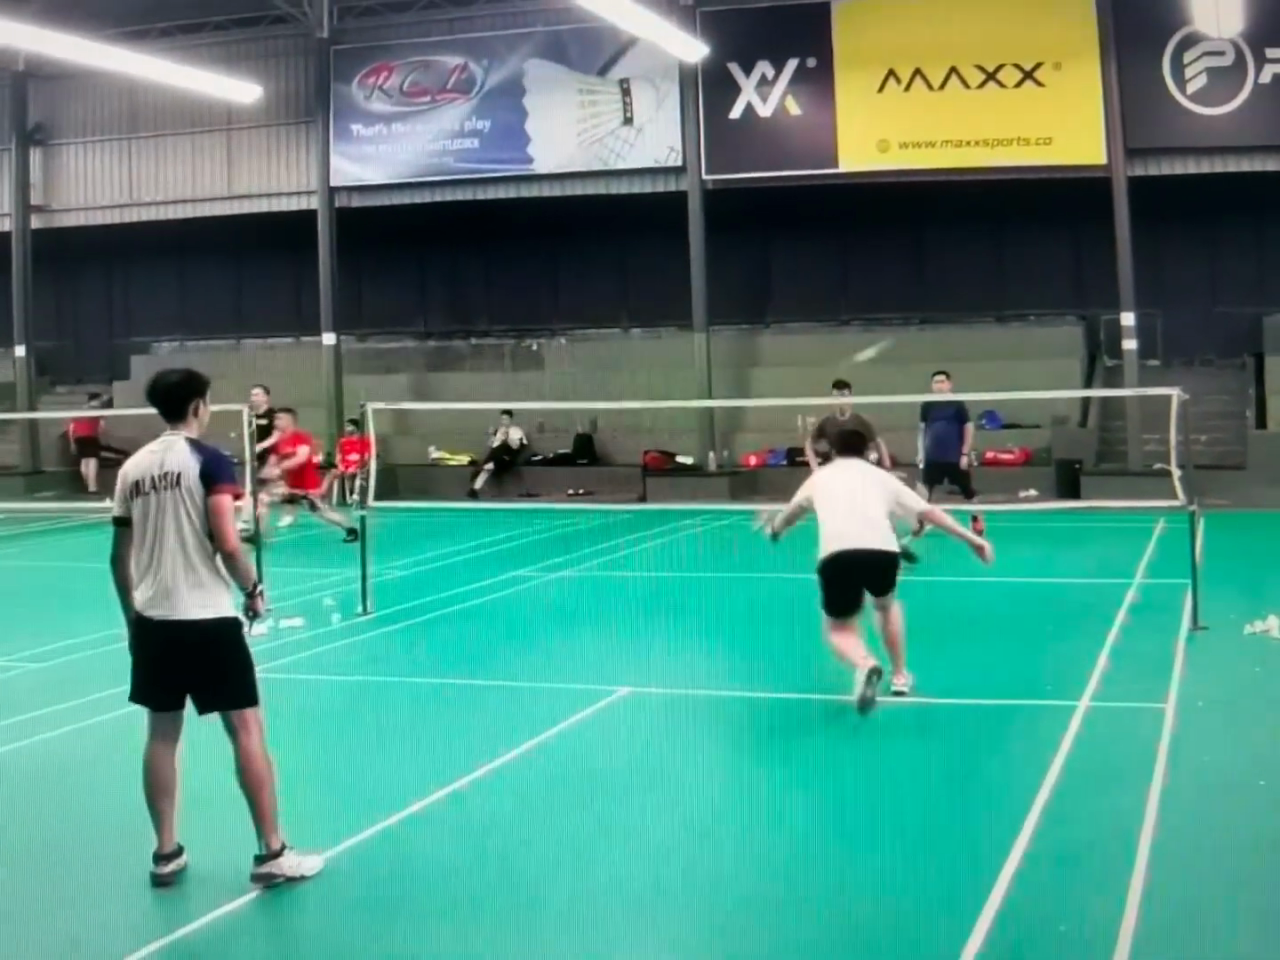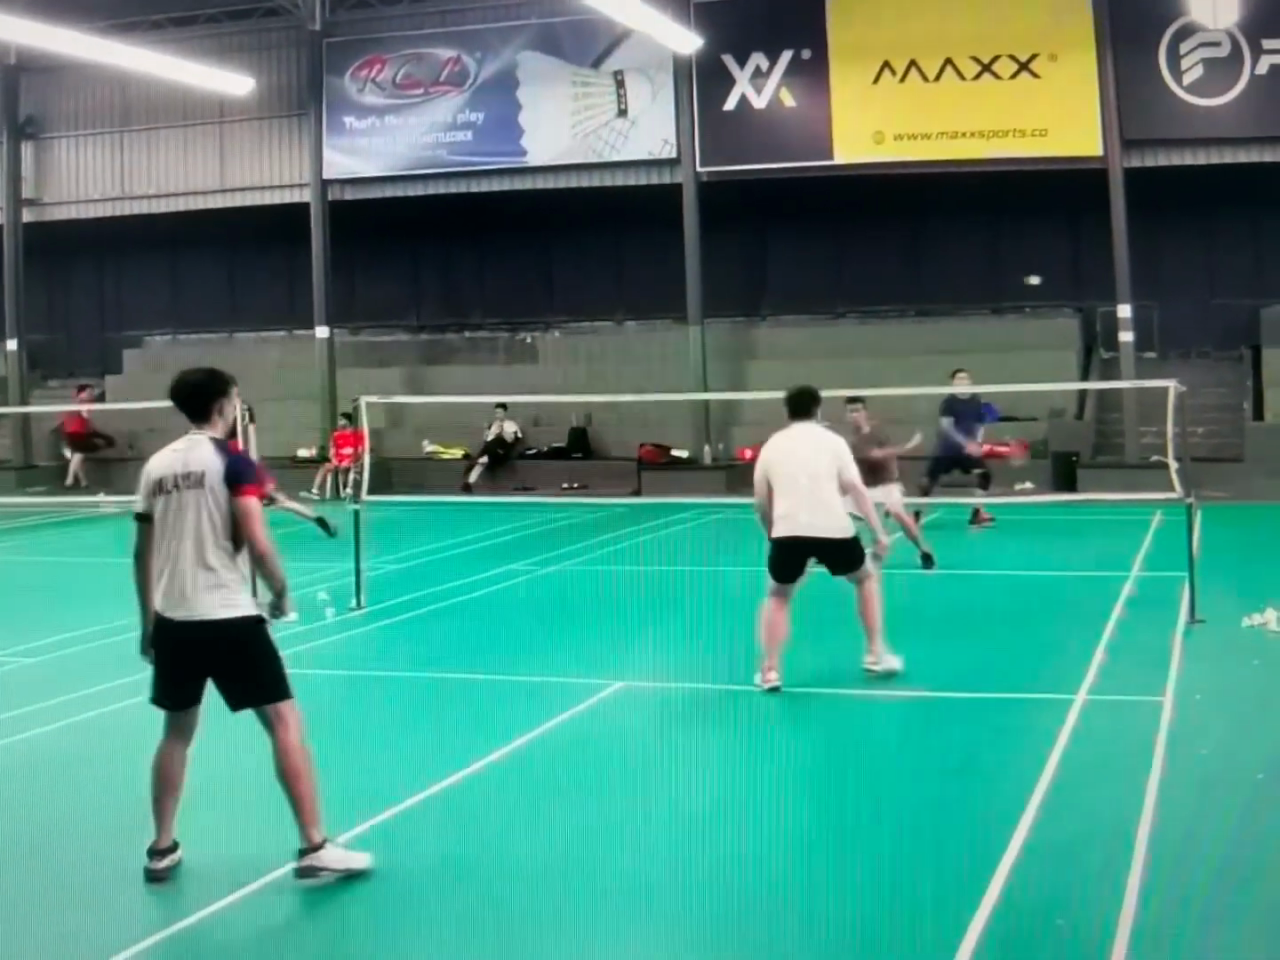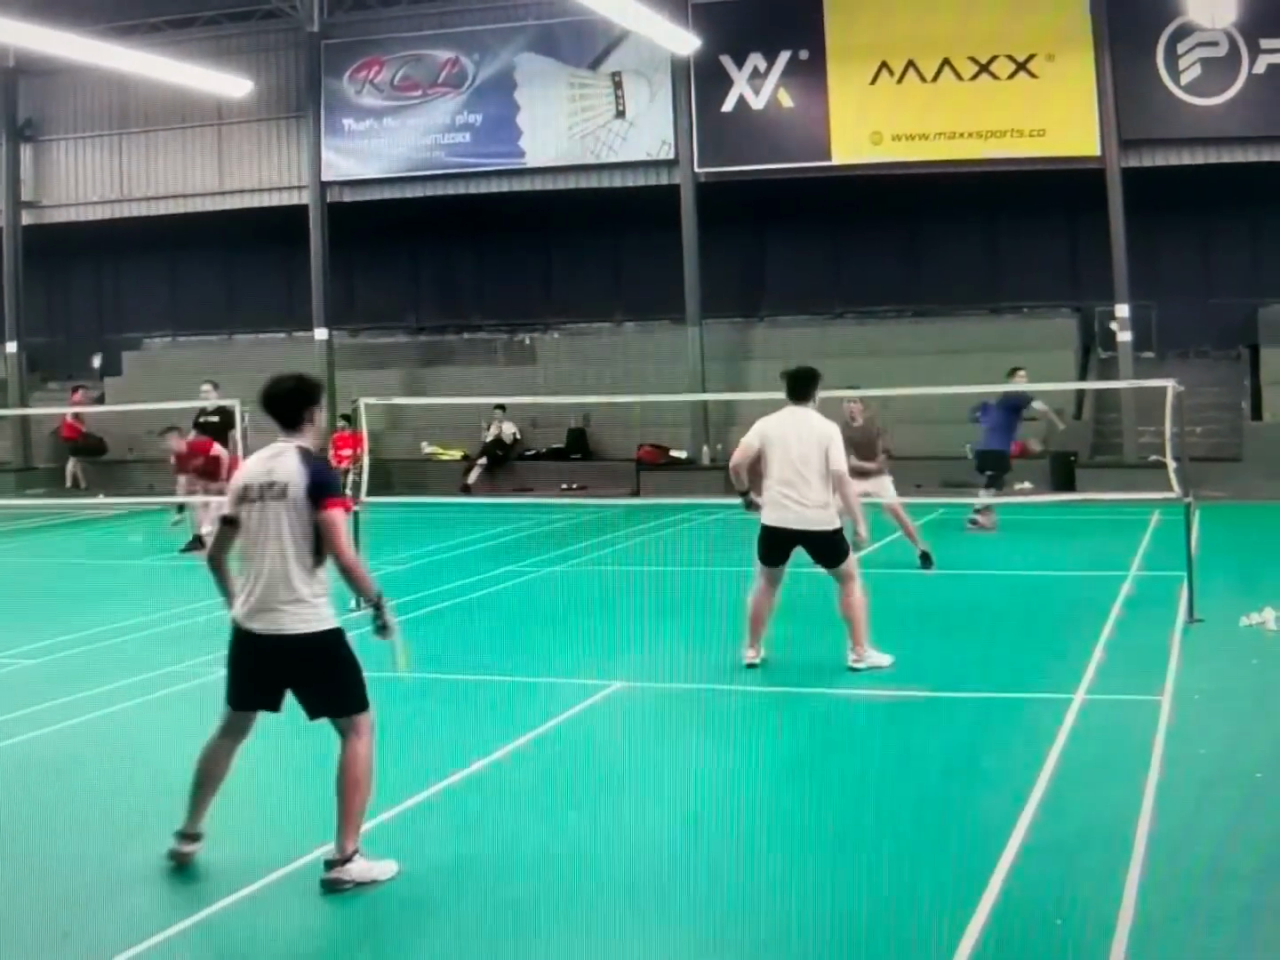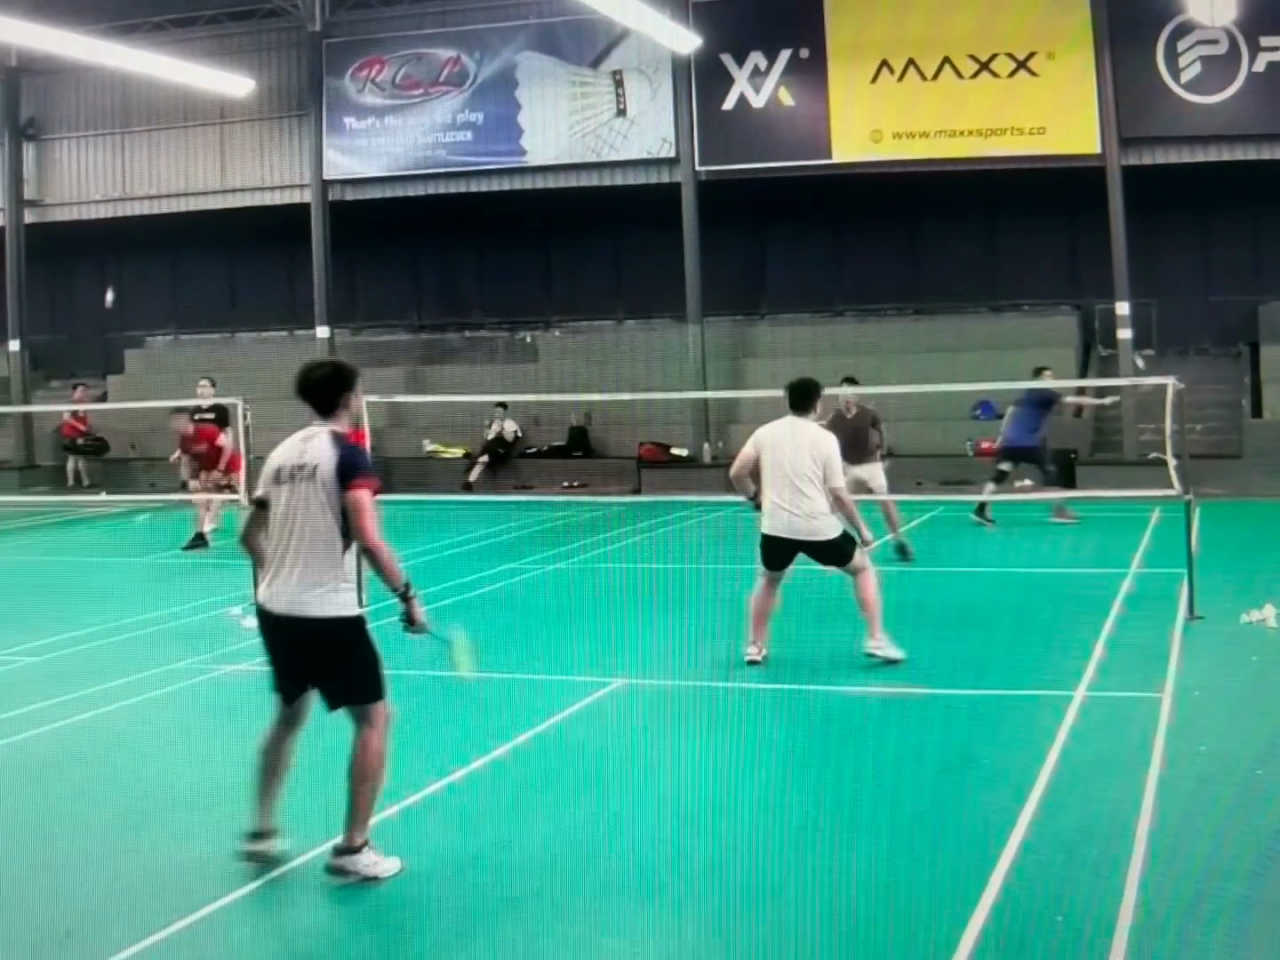
dt=0.3s
person 1, frame 1
left shoulder: (133, 467)
right shoulder: (209, 461)
left elbow: (119, 558)
right elbow: (228, 544)
left wrist: (133, 619)
right wrist: (253, 590)
left hip: (153, 619)
right hip: (208, 617)
left knee: (162, 734)
right knee: (247, 728)
left ankle: (166, 853)
right ankle: (272, 853)
person 1, frame 2
left shoulder: (156, 465)
right shoulder: (232, 461)
left elbow: (142, 555)
right elbow: (258, 546)
left wrist: (148, 620)
right wrist: (280, 591)
left hip: (172, 618)
right hip: (228, 616)
left knee: (176, 732)
right knee: (285, 722)
left ankle: (162, 848)
right ankle: (315, 847)
person 1, frame 3
left shoulder: (247, 470)
right shoulder: (315, 470)
left elbow: (216, 556)
right elbow: (344, 558)
right wrist: (378, 605)
left hip: (251, 627)
right hip: (306, 629)
left knee: (232, 729)
right knee: (358, 730)
left ankle: (188, 835)
right ankle: (345, 859)
person 1, frame 4
left shoulder: (282, 452)
right shoulder: (347, 453)
left elbow: (250, 536)
right elbow: (369, 540)
right wrist: (408, 596)
left hip: (276, 610)
right hip: (328, 613)
left knee: (288, 715)
right knee: (373, 719)
left ankle: (261, 831)
right ankle: (352, 848)
person 2, frame 1
left shoulder: (819, 477)
right shoulder: (880, 476)
left elbow: (790, 514)
right elbow: (927, 511)
left wrist: (773, 527)
right wrist: (972, 539)
left hip: (837, 552)
right hip: (881, 549)
left knee: (841, 632)
right knee: (886, 605)
left ankle: (865, 665)
right ankle: (900, 676)
person 2, frame 2
left shoulder: (771, 446)
right shoulder: (834, 440)
left elbow: (762, 502)
right elbow: (855, 489)
left wrist: (773, 536)
right wrist: (878, 532)
left hip: (788, 534)
right hip: (834, 531)
left knee: (777, 599)
right knee: (867, 578)
left ankle: (769, 672)
right ankle: (877, 654)
person 2, frame 3
left shoulder: (766, 425)
right shoulder: (827, 428)
left elbow: (736, 465)
right elbow: (841, 479)
left wrist: (747, 495)
right wrist: (859, 521)
left hip: (776, 520)
right hip: (820, 522)
left knee: (767, 582)
right knee: (850, 579)
left ankle: (753, 649)
right ankle: (860, 652)
person 2, frame 4
left shoulder: (765, 433)
right shoulder: (825, 438)
left elbow: (737, 473)
right elbow: (838, 493)
left wrist: (756, 497)
right wrist: (862, 528)
left hip: (776, 528)
right hip: (820, 528)
left knee: (768, 581)
right knee: (863, 568)
left ankle: (755, 646)
right ankle: (877, 639)
